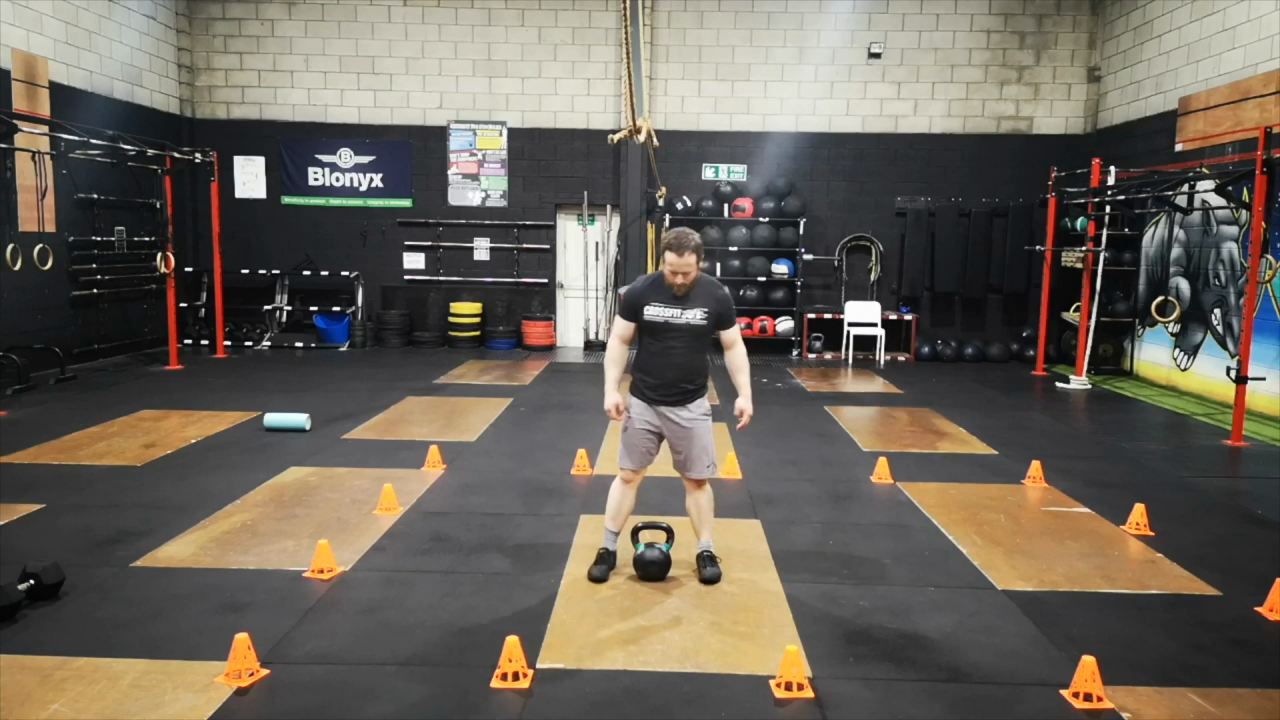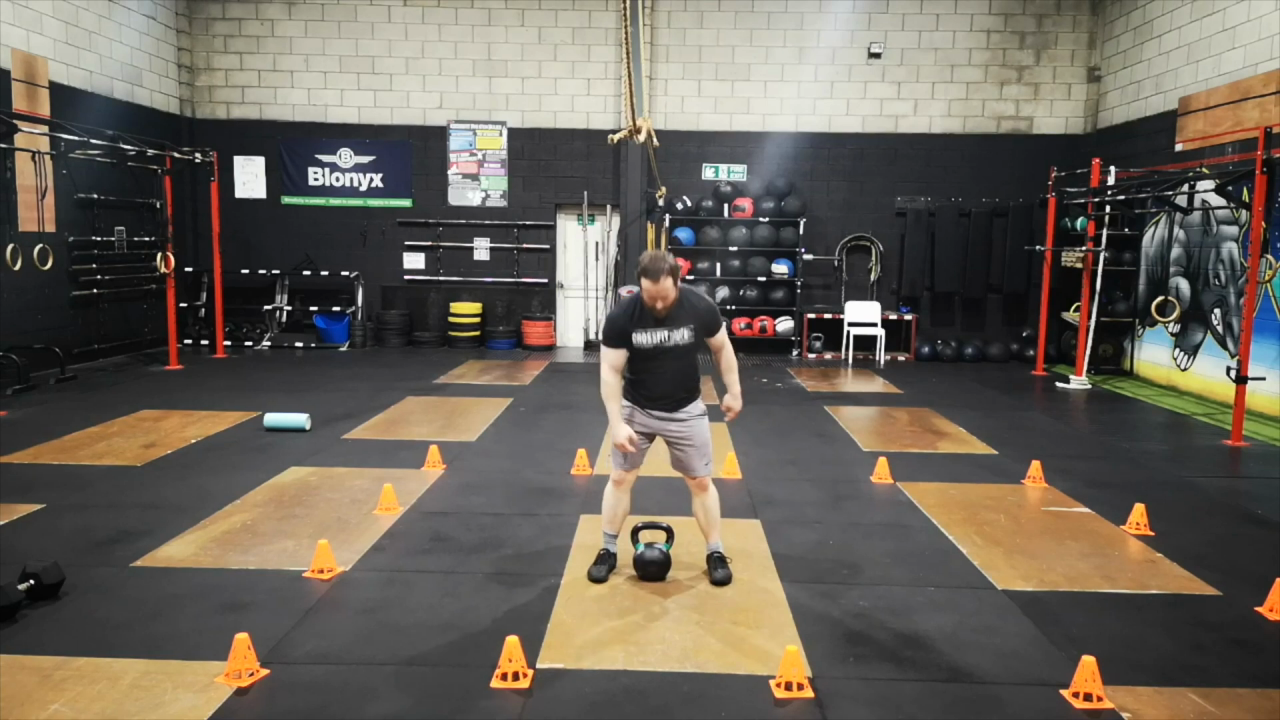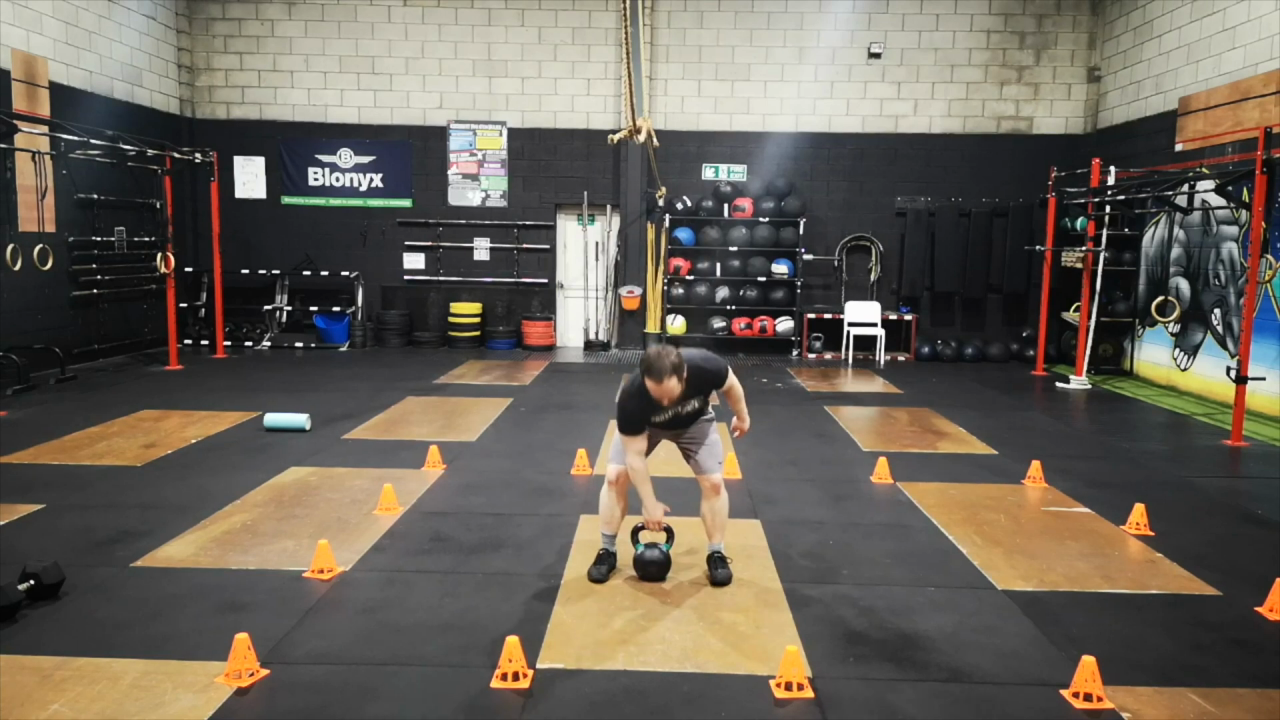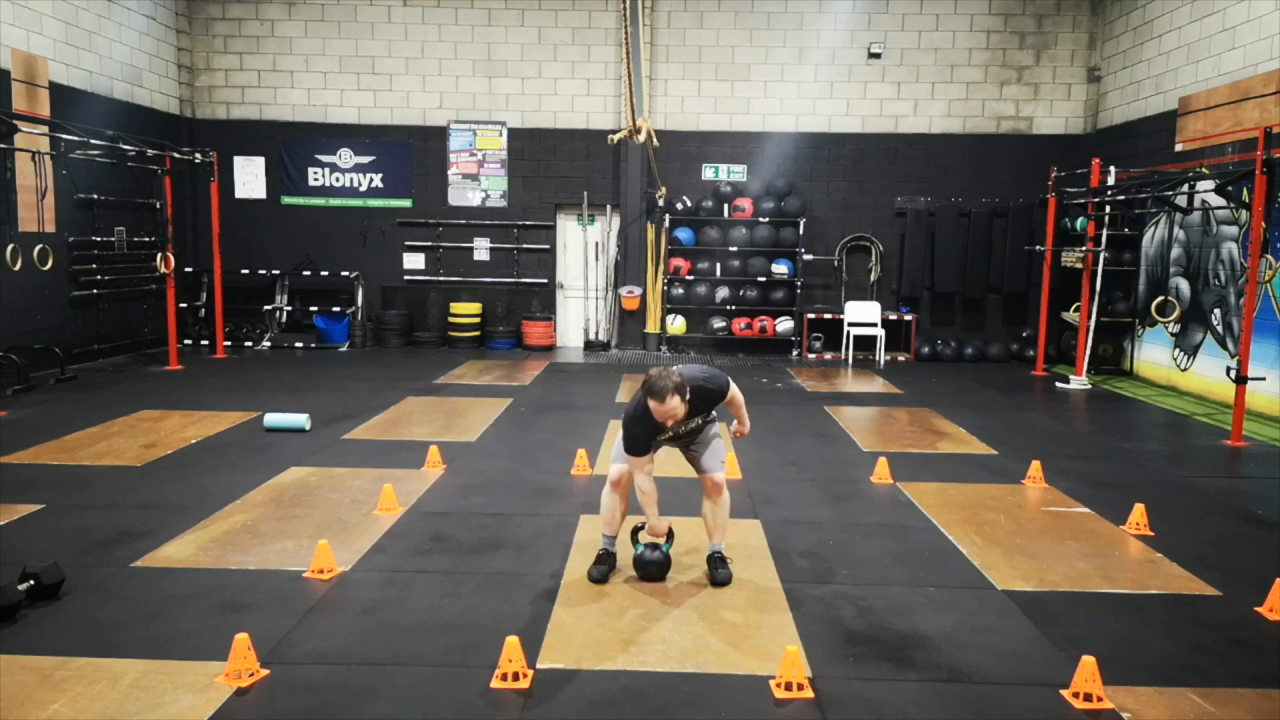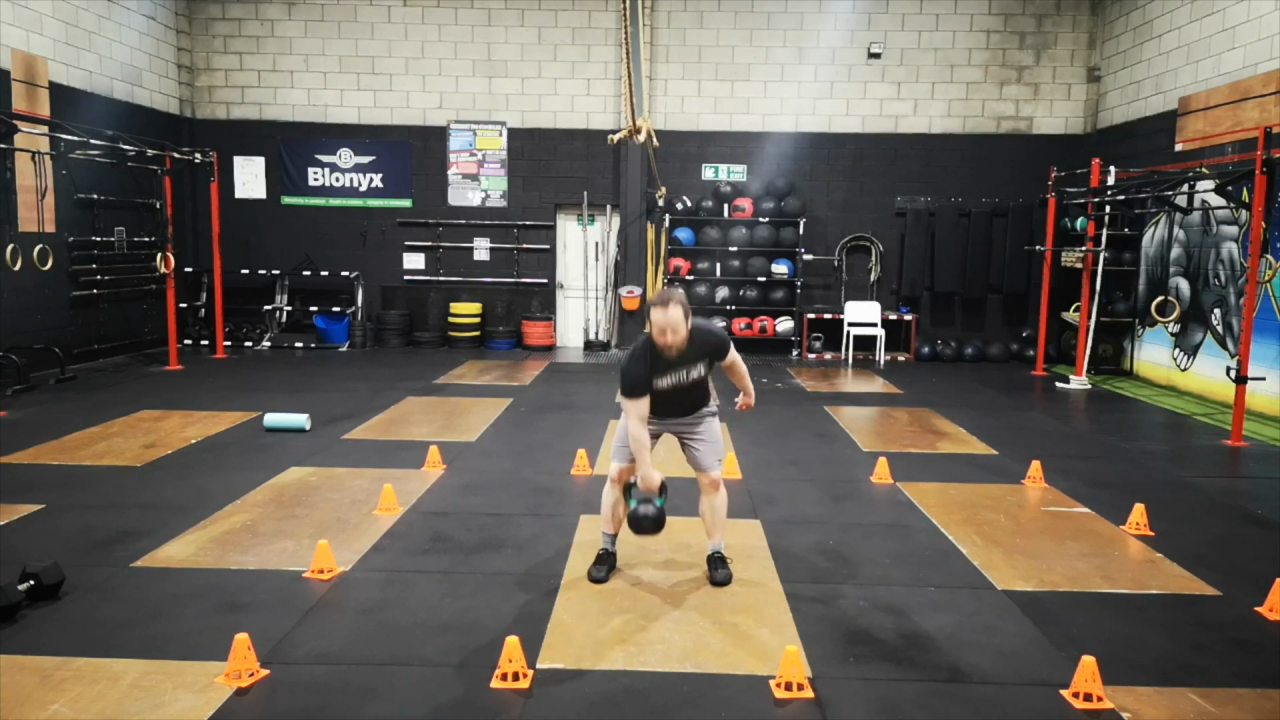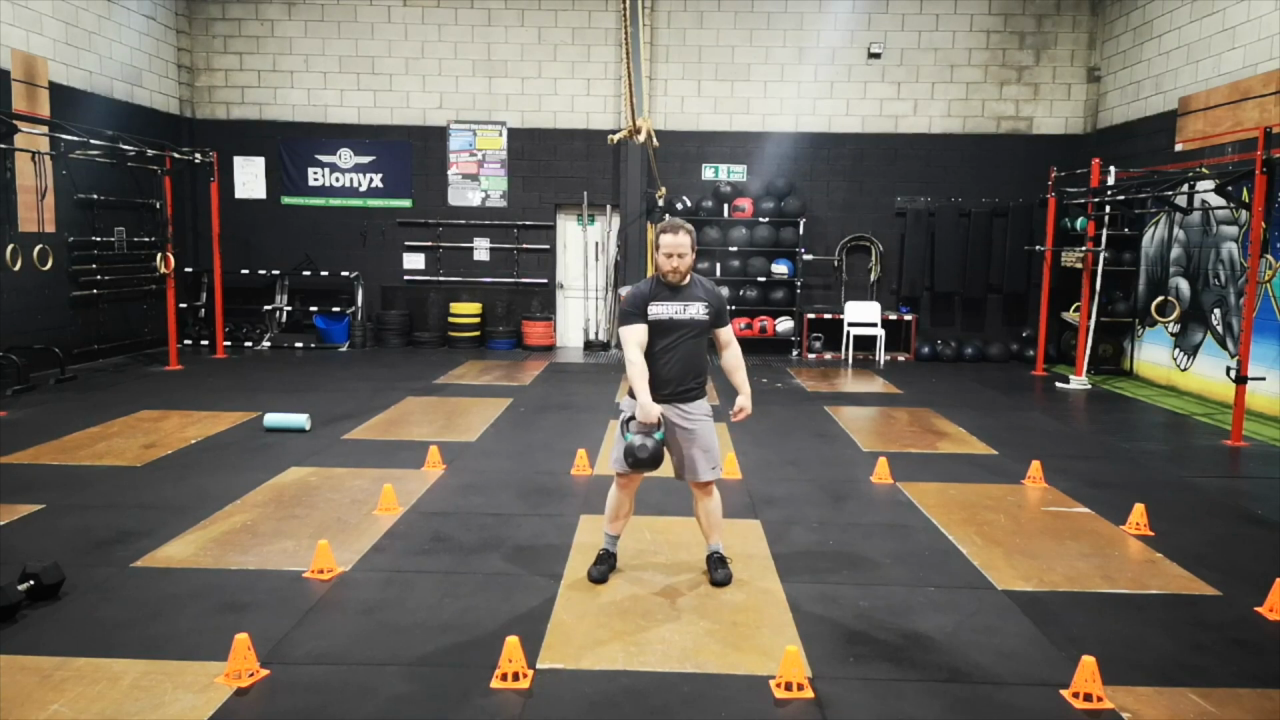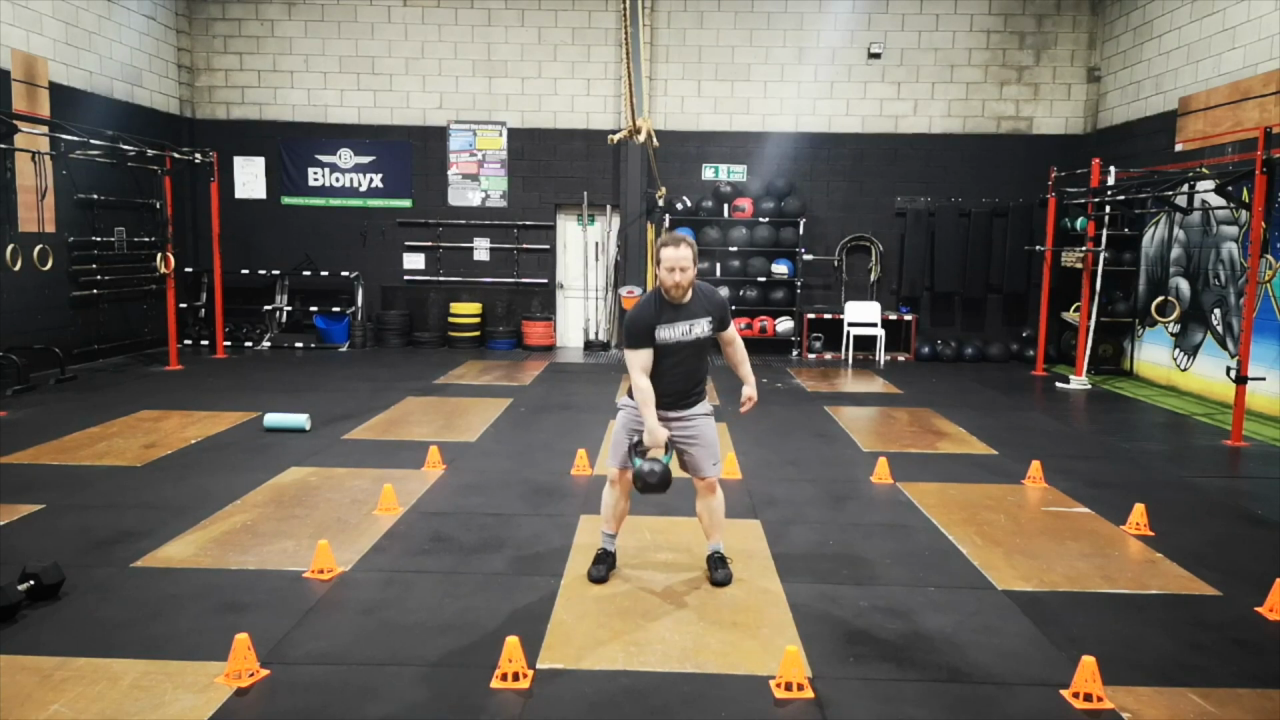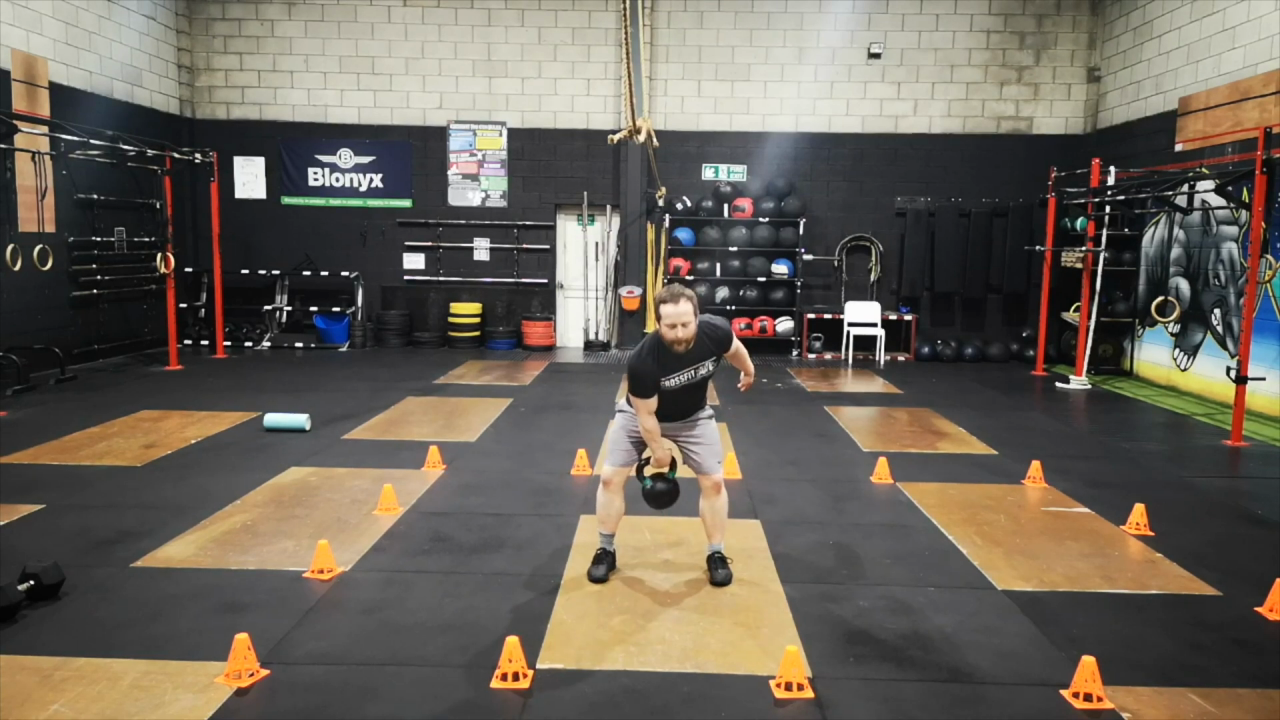
dt=0.4s
person 1, frame 1
left shoulder: (716, 296)
right shoulder: (640, 291)
left elbow: (733, 346)
right elbow: (618, 341)
left wrist: (744, 394)
right wrist: (611, 389)
left hip: (691, 406)
right hip: (642, 403)
left knee: (697, 480)
right knee: (628, 475)
left ankle: (705, 551)
right ankle: (608, 549)
person 1, frame 2
left shoulder: (700, 307)
right shoulder: (622, 315)
left elbow: (722, 348)
right elbow: (610, 372)
left wrist: (734, 391)
right wrist: (616, 423)
left hip: (686, 410)
right hip: (636, 408)
left knee: (700, 480)
right knee: (620, 477)
left ankle: (715, 553)
right ankle: (608, 551)
person 1, frame 3
left shoulder: (707, 367)
right shoulder: (632, 396)
left elbow: (730, 386)
right elbow: (634, 456)
left wrist: (742, 416)
right wrist: (650, 505)
left hip: (694, 422)
right hip: (644, 426)
left knee: (713, 481)
right knee: (616, 476)
left ankle: (716, 554)
right ankle: (607, 551)
person 1, frame 4
left shoulder: (708, 384)
right shoulder: (636, 417)
left elbow: (732, 393)
right elbow: (642, 475)
left wrist: (742, 420)
right wrist: (654, 520)
left hip: (699, 426)
right hip: (648, 431)
left knee: (715, 481)
right knee: (618, 477)
left ankle: (716, 554)
right ankle: (607, 551)
person 1, frame 5
left shoulder: (709, 336)
right shoulder: (636, 360)
left elbow: (732, 363)
right elbow: (636, 422)
left wrist: (747, 391)
right wrist: (646, 470)
left hip: (695, 413)
right hip: (647, 412)
left knee: (712, 478)
right knee: (618, 474)
left ankle: (716, 554)
right ankle: (607, 551)
person 1, frame 6
left shoulder: (709, 294)
right shoulder: (638, 296)
left elbow: (728, 346)
right elbow: (633, 352)
left wrist: (744, 391)
right wrist: (644, 401)
left hip: (693, 406)
right hip: (644, 404)
left knee: (704, 483)
right knee: (626, 479)
left ankle: (715, 554)
right ankle: (608, 551)
person 1, frame 7
left shoulder: (712, 301)
right shoulder: (641, 314)
left elbow: (732, 342)
right elbow: (639, 376)
left wrist: (749, 381)
right wrist: (651, 425)
left hip: (692, 409)
right hip: (642, 407)
left knee: (707, 481)
right knee: (619, 476)
left ankle: (716, 554)
right ankle: (607, 551)
person 1, frame 8
left shoulder: (715, 331)
right shoulder: (643, 359)
left elbow: (734, 349)
right elbow: (645, 415)
left wrist: (749, 371)
right wrist: (658, 452)
left hip: (693, 416)
right hip: (640, 415)
left knee: (713, 480)
right knee: (611, 477)
left ankle: (716, 555)
right ankle: (606, 552)
